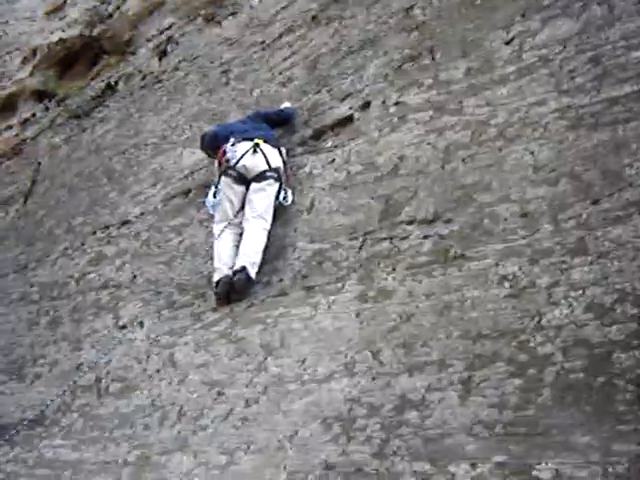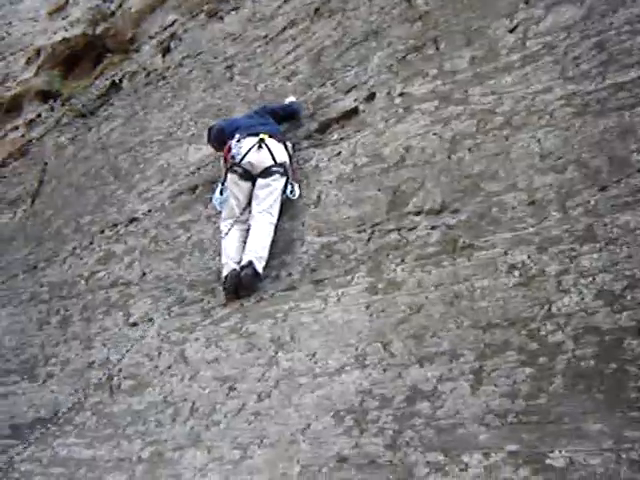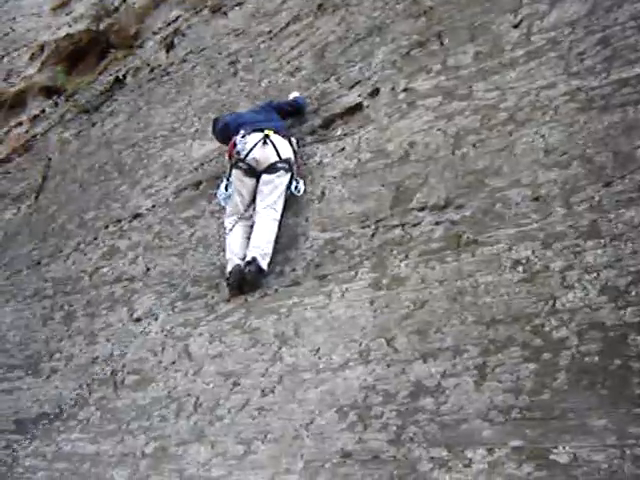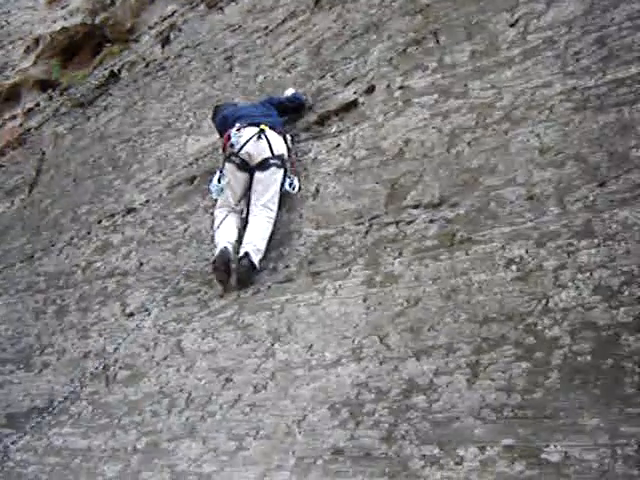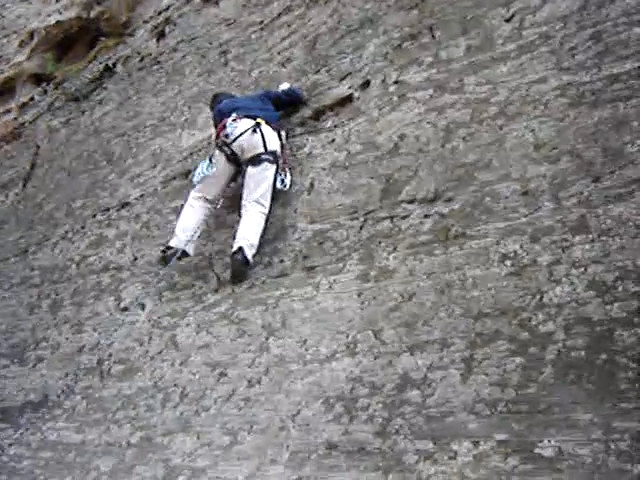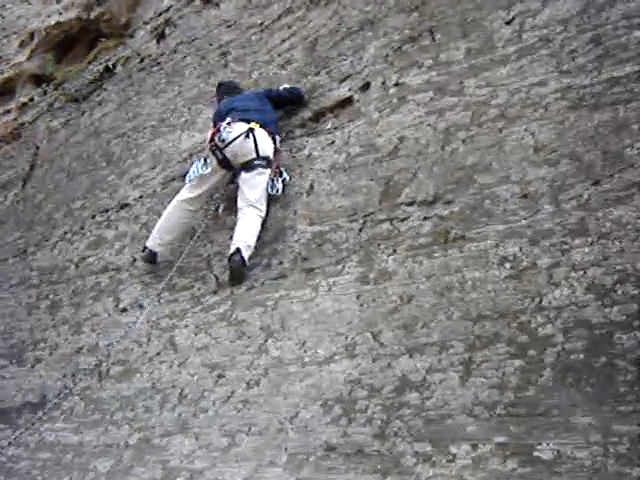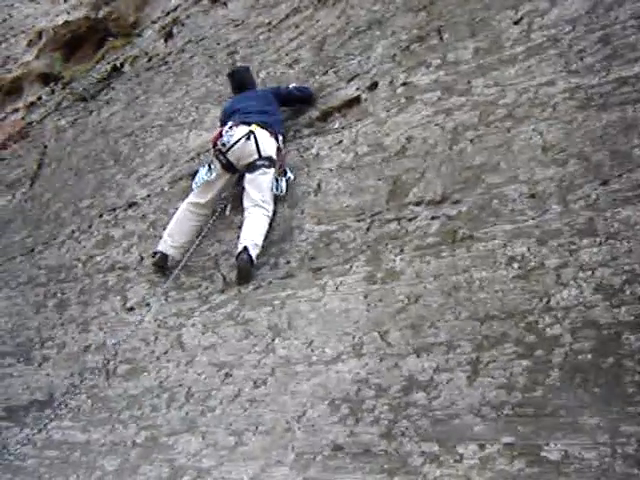
dt=0.3s
person 1, frame 1
left shoulder: (212, 137)
right shoulder: (254, 119)
right elbow: (288, 116)
right wrist: (286, 107)
left hip: (236, 156)
right hip: (268, 158)
left knee: (226, 222)
right knee: (257, 221)
left ankle: (222, 275)
right ankle: (244, 271)
person 1, frame 2
left shoulder: (218, 131)
right shoulder: (260, 113)
right elbow: (293, 111)
right wrist: (291, 102)
left hip: (241, 152)
right hip: (274, 153)
left knee: (233, 219)
right knee: (263, 216)
left ankle: (230, 271)
right ankle: (252, 267)
person 1, frame 3
left shoulder: (223, 126)
right shoulder: (265, 109)
right elbow: (299, 106)
right wrist: (295, 97)
left hip: (246, 148)
right hip: (279, 149)
left knee: (237, 215)
right knee: (267, 212)
left ankle: (234, 266)
right ankle: (255, 263)
person 1, frame 4
left shoulder: (222, 117)
right shoulder: (265, 104)
right elbow: (299, 102)
right wrist: (291, 94)
left hip: (240, 142)
right hip: (273, 144)
left knee: (227, 207)
right knee: (263, 209)
left ankle: (223, 251)
right ankle: (248, 258)
person 1, frame 5
left shoulder: (221, 109)
right shoulder: (261, 97)
right elbow: (298, 97)
right wrist: (284, 90)
left hip: (234, 133)
right hip: (267, 138)
left knee: (203, 195)
right knee: (255, 204)
left ankle: (178, 245)
right ankle: (243, 252)
person 1, frame 6
left shoulder: (221, 109)
right shoulder: (261, 95)
right elbow: (298, 96)
right wrist: (284, 90)
left hip: (230, 135)
right hip: (261, 142)
left knee: (191, 196)
right knee: (251, 207)
left ankle: (153, 248)
right ankle: (239, 254)
person 1, frame 7
left shoulder: (229, 106)
right shoulder: (270, 93)
right elbow: (308, 95)
right wrist: (293, 90)
left hip: (233, 139)
right hip: (262, 142)
left knee: (199, 201)
right knee: (258, 206)
left ankle: (165, 251)
right ankle: (247, 252)
